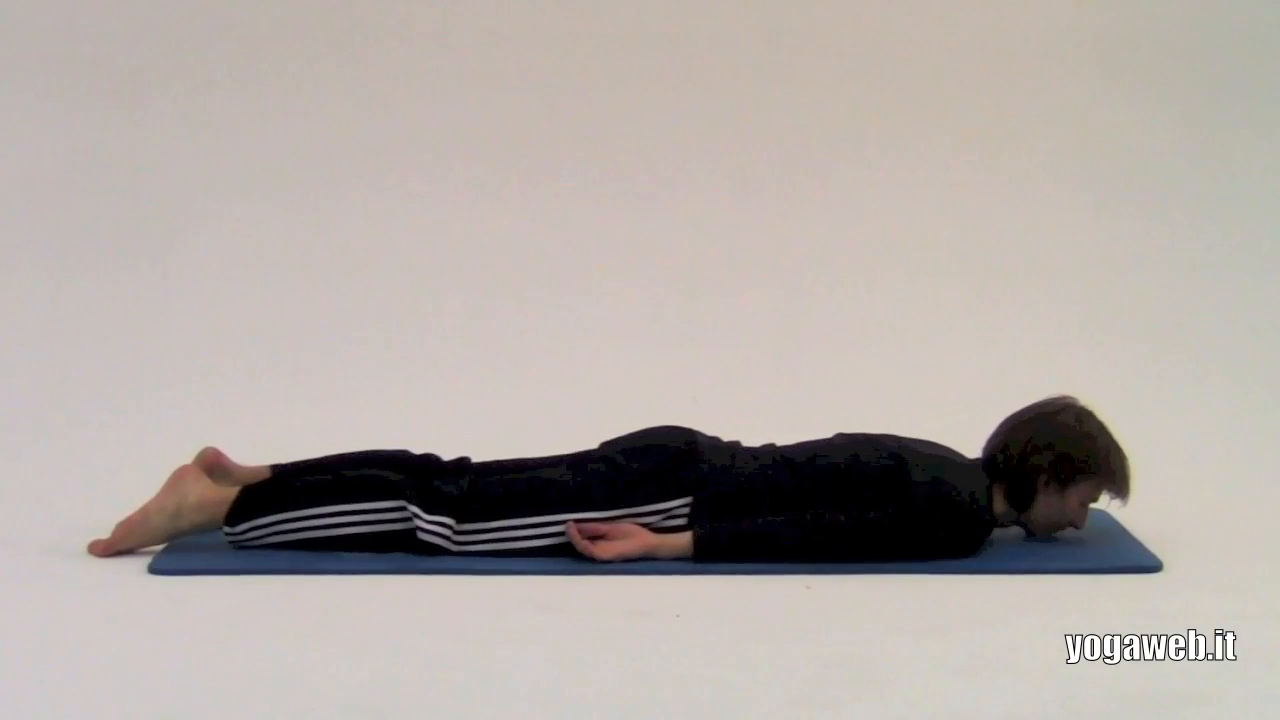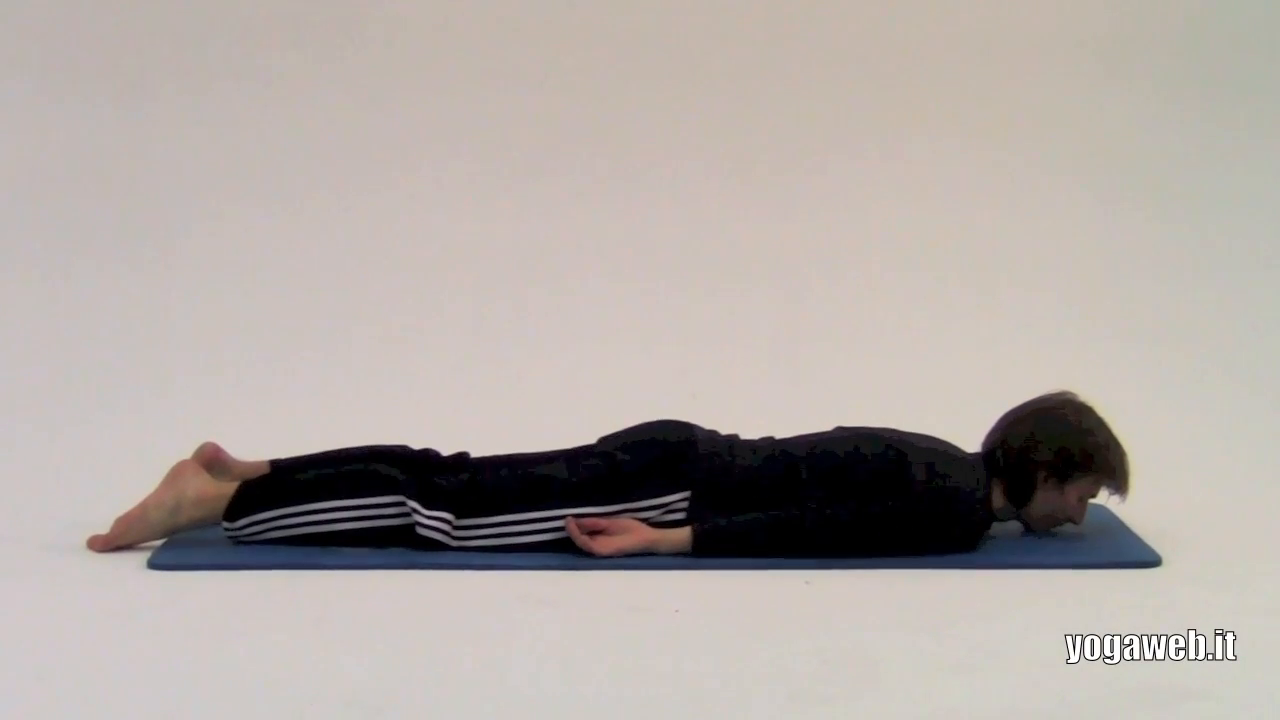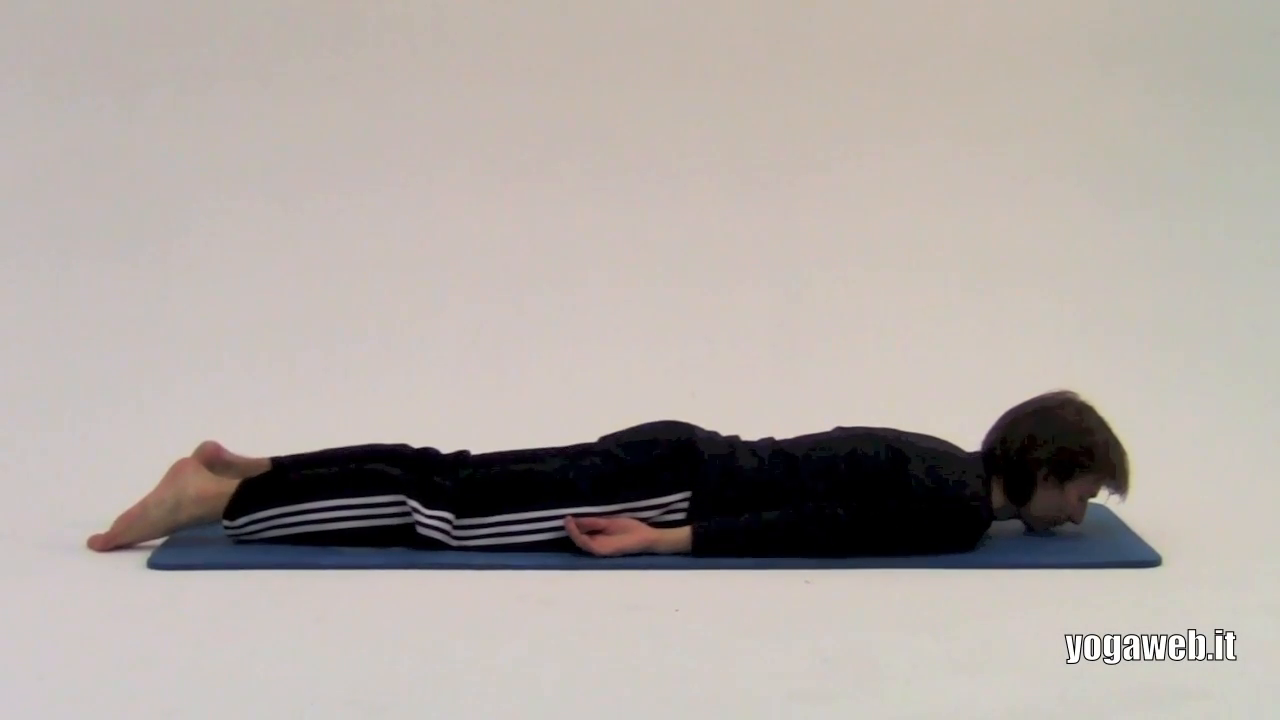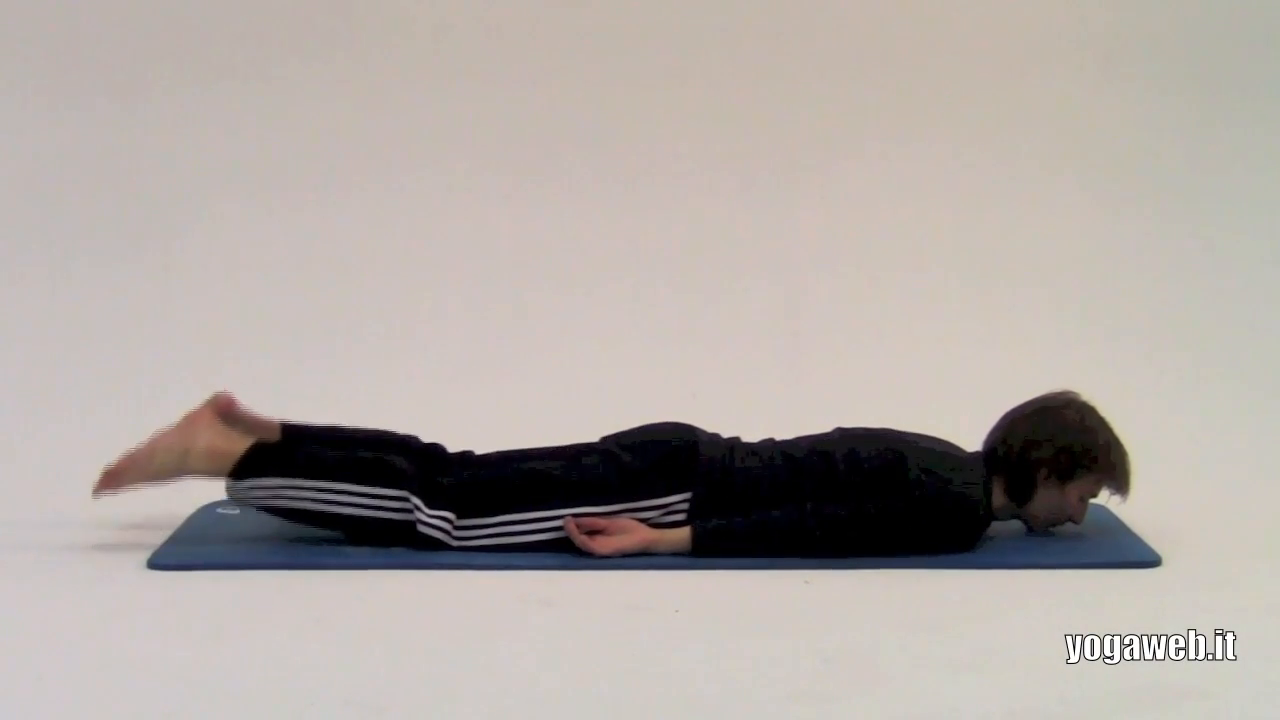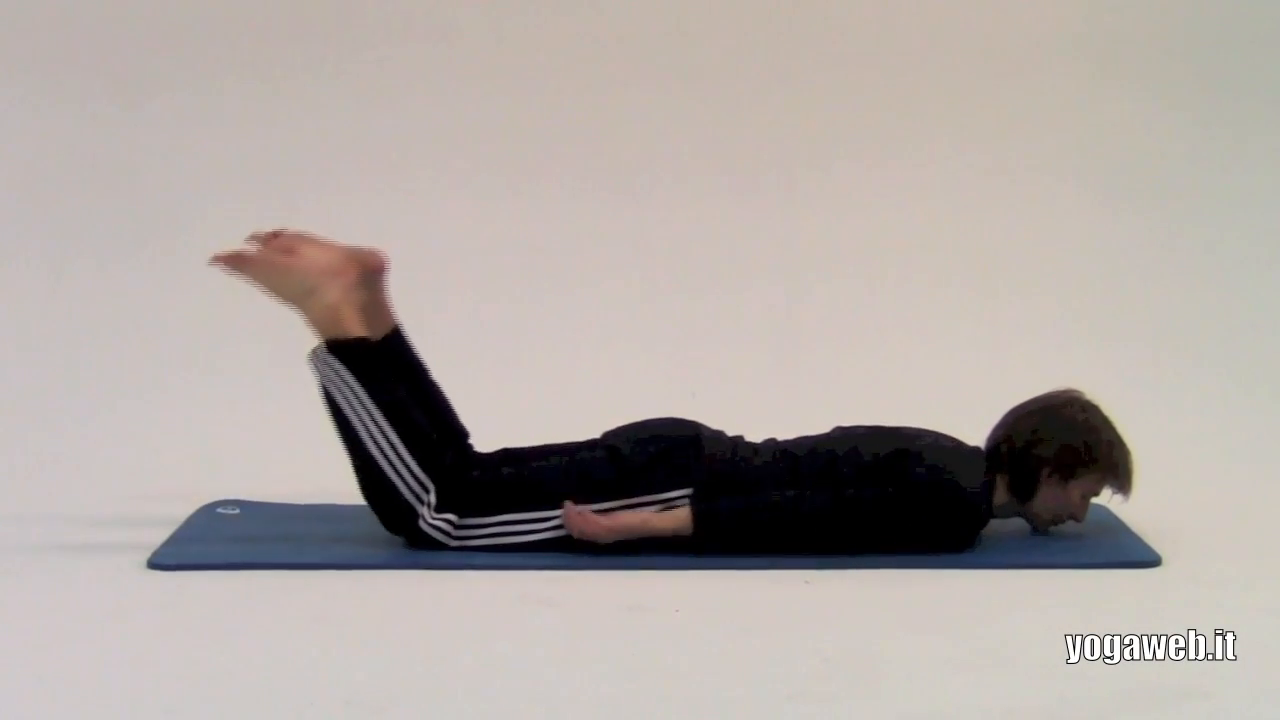
dt=0.7s
person 1, frame 1
left shoulder: (946, 468)
right shoulder: (961, 517)
right elbow: (813, 535)
right wrist: (670, 546)
left hip: (674, 464)
right hip: (669, 491)
left knee: (448, 484)
right knee: (450, 516)
left ankle: (248, 476)
right ankle: (218, 502)
person 1, frame 2
left shoulder: (944, 462)
right shoulder: (961, 511)
right elbow: (813, 528)
right wrist: (670, 542)
left hip: (674, 459)
right hip: (675, 493)
left knee: (454, 481)
right knee: (451, 511)
left ankle: (247, 472)
right ankle: (222, 501)
person 1, frame 3
left shoulder: (945, 462)
right shoulder: (960, 511)
right elbow: (812, 528)
right wrist: (670, 541)
left hip: (675, 461)
right hip: (673, 490)
left knee: (452, 479)
right knee: (446, 510)
left ankle: (246, 469)
right ankle: (218, 498)
person 1, frame 4
left shoulder: (944, 465)
right shoulder: (958, 511)
right elbow: (814, 528)
right wrist: (667, 543)
left hip: (674, 463)
right hip: (672, 495)
left knee: (448, 476)
right knee: (440, 507)
left ankle: (252, 432)
right ankle: (222, 454)
person 1, frame 5
left shoulder: (947, 460)
right shoulder: (954, 508)
right elbow: (804, 515)
right wrist: (647, 524)
left hip: (673, 458)
right hip: (673, 486)
left knee: (455, 475)
right knee: (436, 507)
left ankle: (359, 302)
right ankle: (338, 310)
